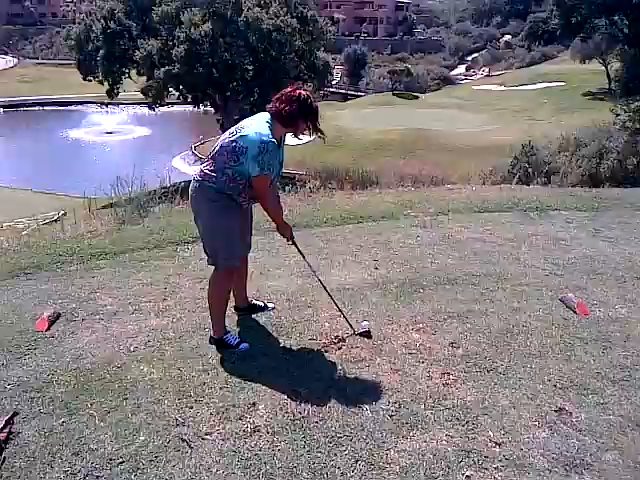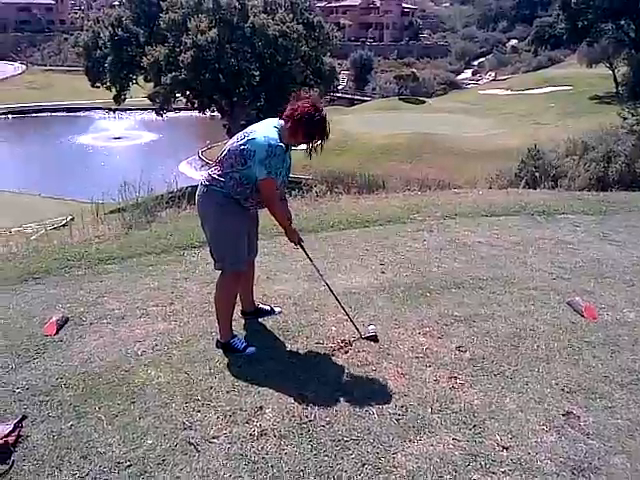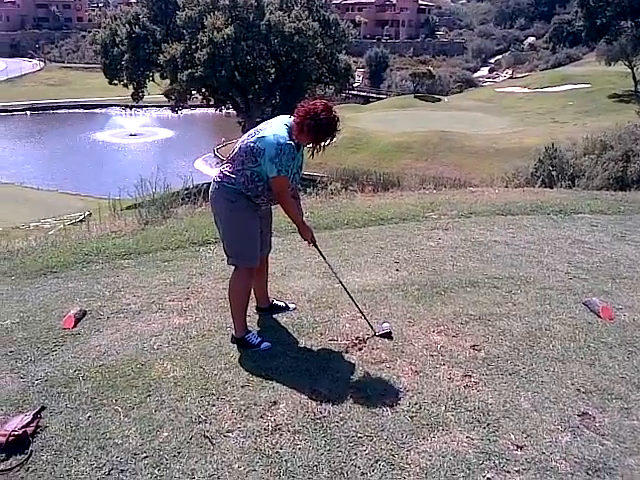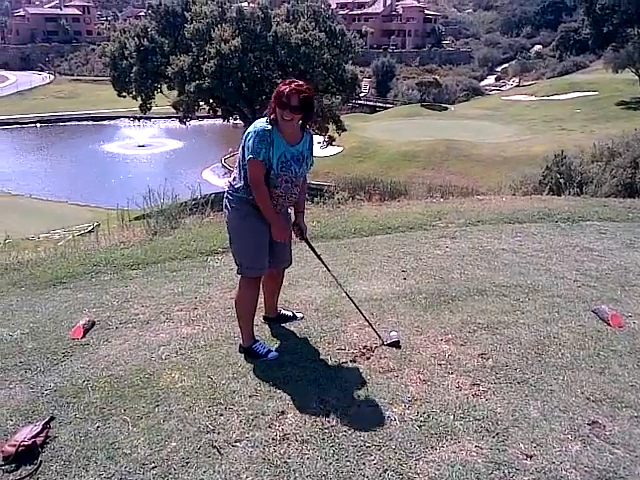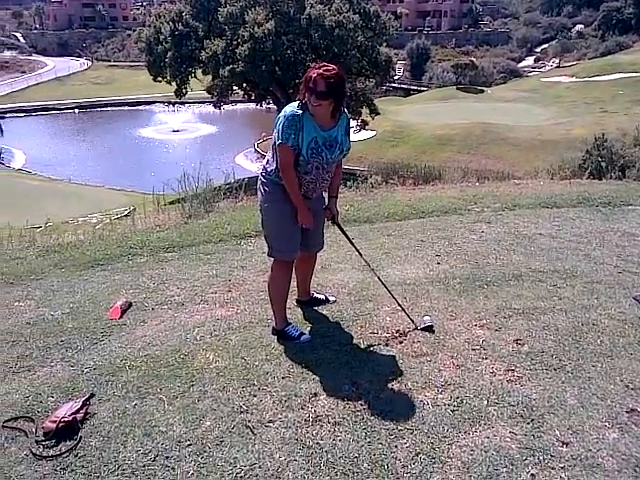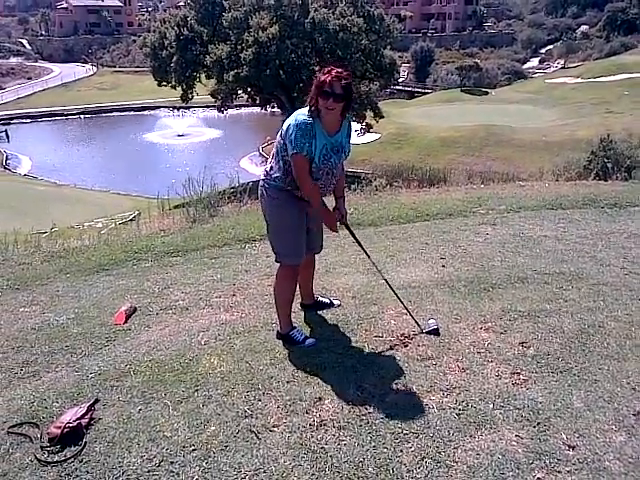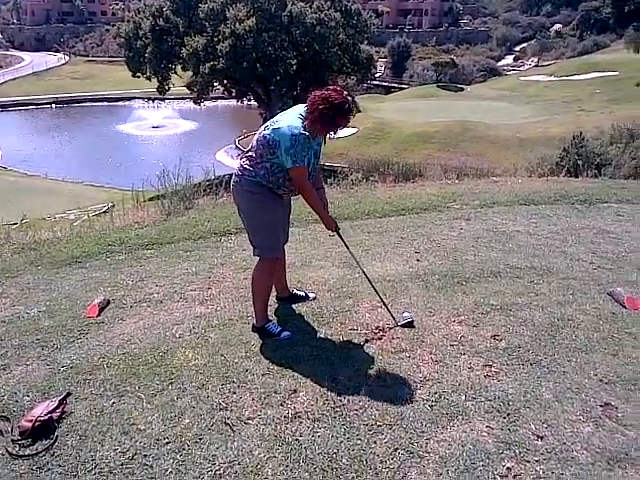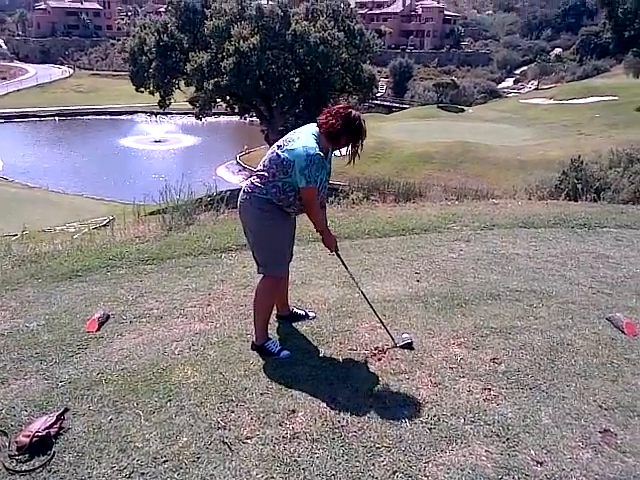
dt=0.7s
person 1, frame 1
left shoulder: (269, 123)
right shoulder: (262, 141)
left elbow: (269, 181)
right elbow: (262, 192)
left wrist: (278, 208)
right wrist: (281, 223)
left hip: (234, 195)
right hip: (213, 197)
left knee: (241, 253)
right knee: (226, 264)
left ankle: (242, 303)
right ankle: (218, 333)
person 1, frame 2
left shoulder: (276, 129)
right shoulder: (269, 145)
left elbow: (276, 184)
right elbow: (270, 197)
left wrist: (285, 210)
right wrist: (288, 229)
left hip: (241, 200)
right hip: (220, 202)
left knee: (247, 257)
right knee: (233, 269)
left ankle: (249, 307)
right ankle: (225, 337)
person 1, frame 3
left shoulder: (291, 127)
right shoulder: (280, 144)
left elbow: (290, 179)
right elbow: (281, 194)
left wrist: (298, 206)
right wrist: (302, 226)
left hip: (255, 197)
right hip: (233, 198)
left knee: (261, 254)
right knee: (246, 265)
left ankle: (264, 303)
right ankle: (240, 333)
person 1, frame 4
left shoulder: (306, 136)
right shoulder: (261, 132)
left elbow: (301, 179)
right elbow: (256, 183)
left wrist: (299, 216)
right wrist: (275, 223)
left hip: (276, 208)
right hip: (246, 208)
left knee: (278, 266)
right knee: (252, 274)
left ankle: (272, 313)
right ankle: (248, 341)
person 1, frame 5
left shoulder: (342, 120)
right shoulder: (292, 117)
left elbow: (336, 163)
right elbow: (286, 168)
left wrist: (332, 200)
right wrist: (301, 208)
left hip: (312, 193)
right hip: (280, 192)
left knee: (310, 249)
right knee: (285, 257)
left ankle: (305, 296)
right ankle: (280, 324)
person 1, frame 6
left shoulder: (344, 124)
right shoulder: (302, 124)
left elbow: (338, 164)
right elbow: (302, 176)
left wrist: (339, 201)
right wrist: (324, 213)
left hip: (309, 196)
right hip: (282, 195)
left knee: (309, 252)
right knee: (291, 261)
left ankle: (308, 299)
right ankle: (285, 328)
person 1, frame 7
left shoulder: (311, 120)
right shoulder: (295, 134)
left elbow: (311, 163)
right elbow: (302, 184)
left wrist: (321, 191)
right wrist: (324, 216)
left hip: (275, 187)
right hip: (255, 189)
left knee: (278, 243)
right knee: (269, 254)
left ankle: (283, 292)
right ankle: (261, 321)
person 1, frame 8
left shoulder: (317, 133)
right shoulder: (311, 154)
left elbow: (317, 188)
right elbow: (310, 203)
left wrist: (322, 213)
right wrist: (325, 234)
left hip: (279, 205)
right hip: (262, 207)
left knee: (283, 262)
right knee: (273, 273)
left ankle: (284, 311)
right ankle: (260, 339)
